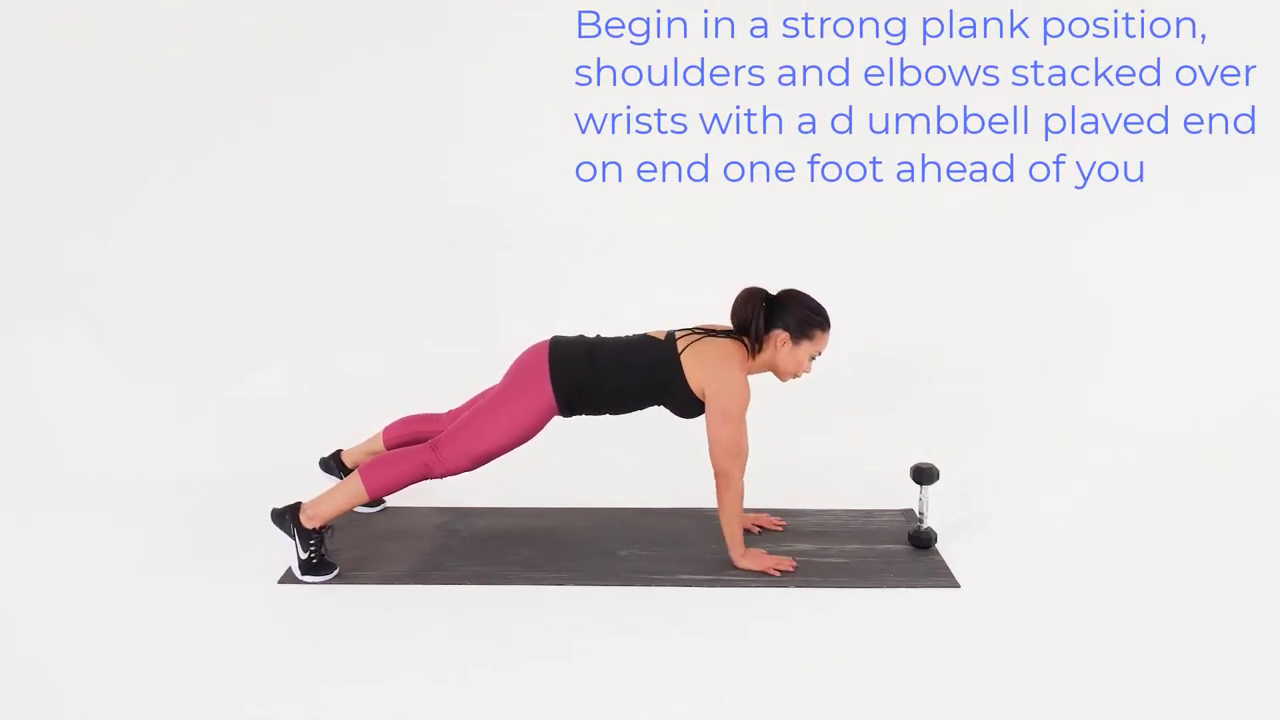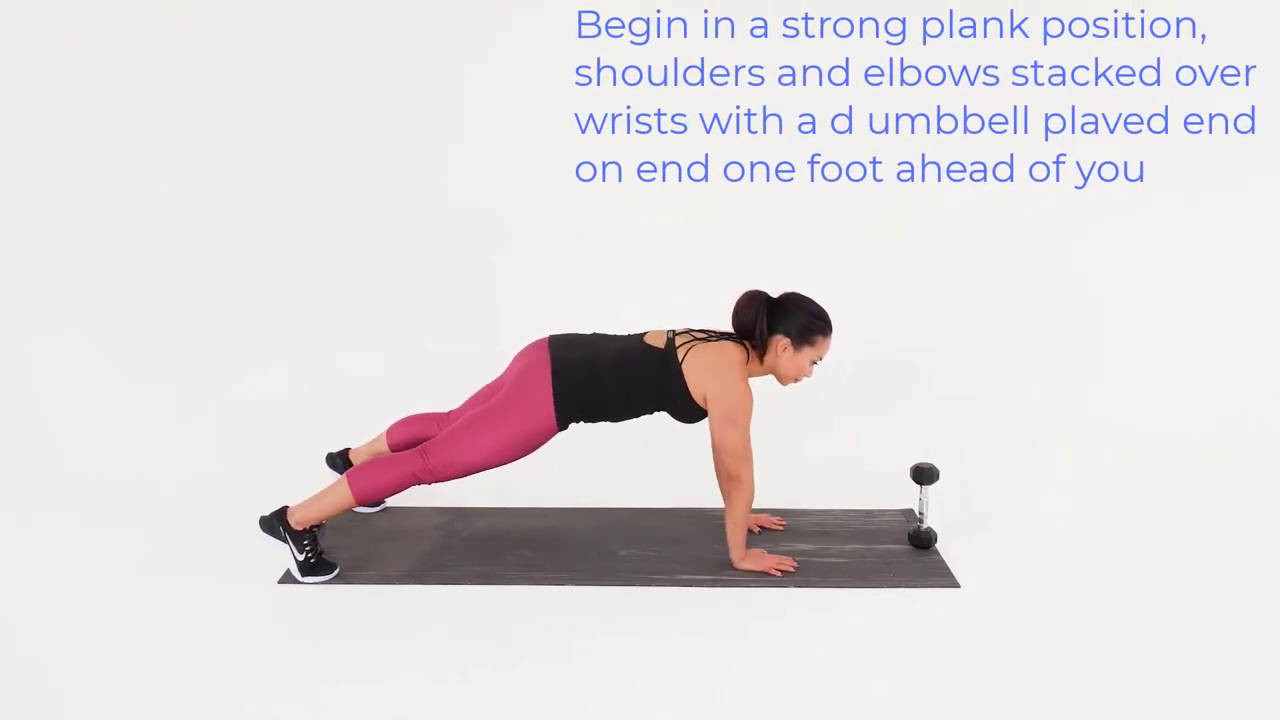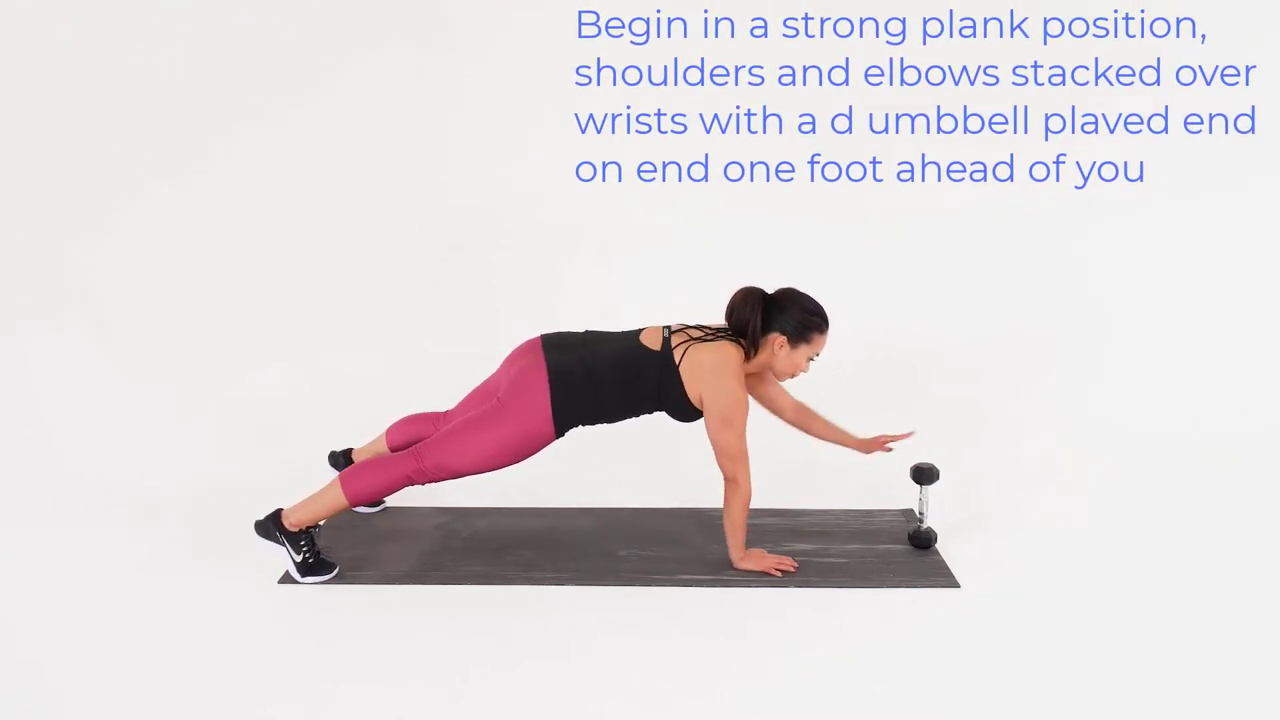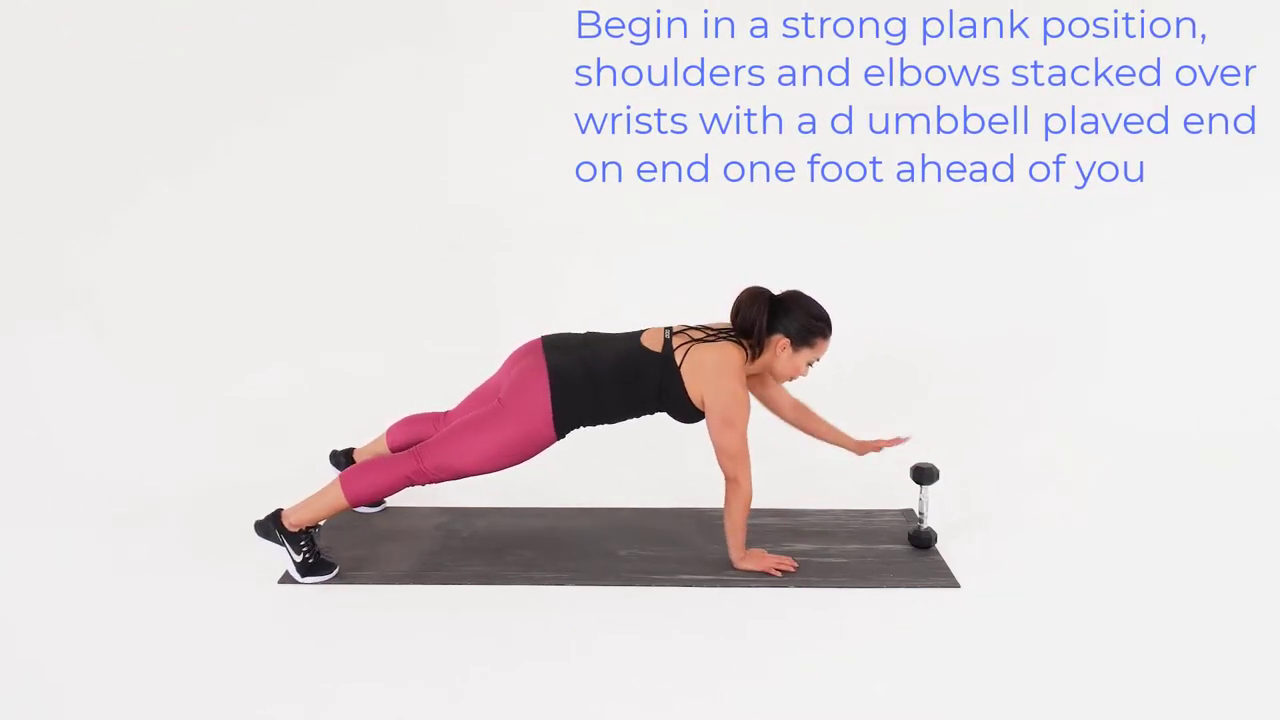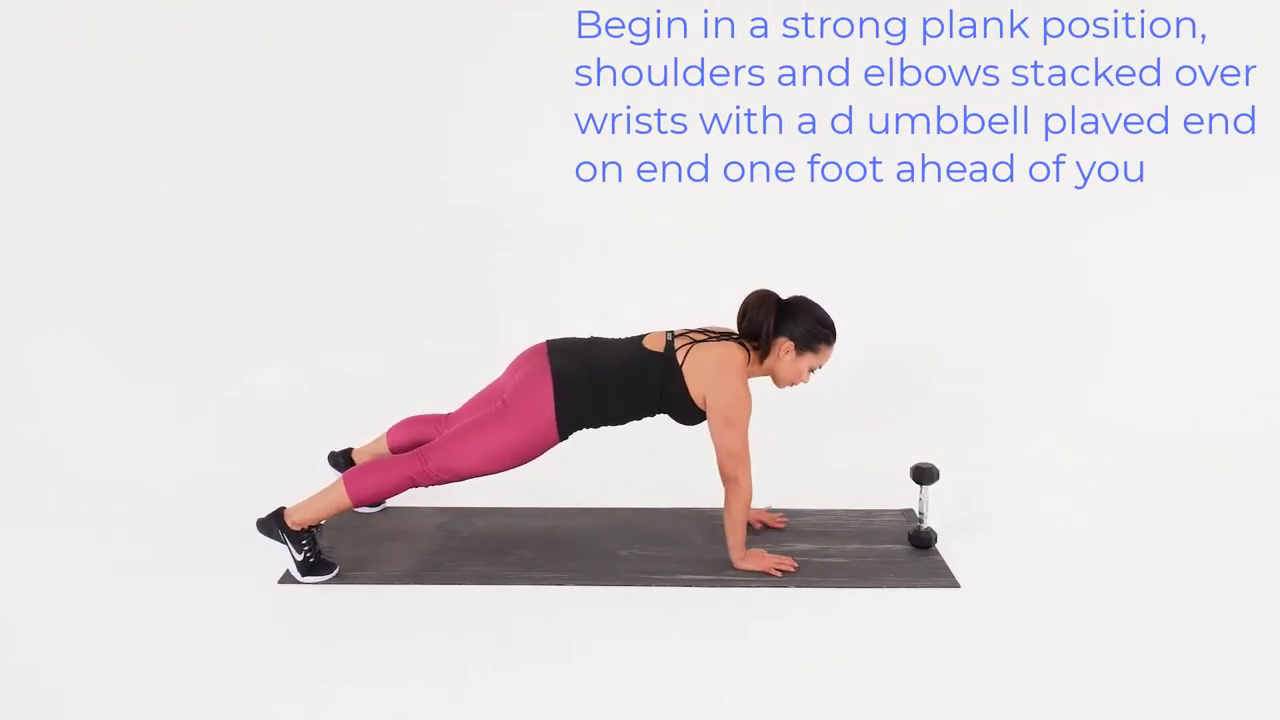
dt=0.3s
person 1, frame 1
left shoulder: (729, 345)
right shoulder: (730, 371)
left elbow: (733, 448)
right elbow: (728, 470)
left wrist: (735, 511)
right wrist: (739, 552)
left hip: (555, 366)
right hip: (552, 380)
left knee: (449, 425)
right knee: (442, 454)
left ankle: (347, 459)
right ankle: (307, 517)
person 1, frame 2
left shoulder: (728, 348)
right shoulder: (732, 379)
left elbow: (724, 451)
right elbow: (738, 474)
left wrist: (740, 513)
right wrist: (740, 553)
left hip: (551, 360)
right hip: (550, 395)
left knee: (450, 426)
right knee: (436, 460)
left ankle: (353, 458)
right ankle: (295, 520)
person 1, frame 3
left shoulder: (733, 346)
right shoulder: (726, 379)
left elbow: (788, 406)
right elbow: (736, 478)
left wrist: (859, 442)
right wrist: (739, 553)
left hip: (541, 360)
right hip: (545, 401)
left knee: (444, 426)
right knee: (428, 461)
left ankle: (355, 459)
right ankle: (290, 521)
person 1, frame 4
left shoulder: (733, 345)
right shoulder: (728, 379)
left elbow: (786, 405)
right elbow: (738, 479)
left wrist: (856, 445)
right wrist: (740, 554)
left hip: (544, 362)
right hip: (548, 403)
left knee: (447, 427)
right knee: (430, 462)
left ankle: (355, 458)
right ankle: (291, 523)
person 1, frame 5
left shoulder: (728, 348)
right shoulder: (731, 380)
left elbow: (729, 456)
right elbow: (736, 474)
left wrist: (744, 511)
right wrist: (739, 553)
left hip: (546, 367)
right hip: (550, 401)
left knee: (448, 428)
right knee: (432, 463)
left ankle: (353, 459)
right ankle: (293, 521)
